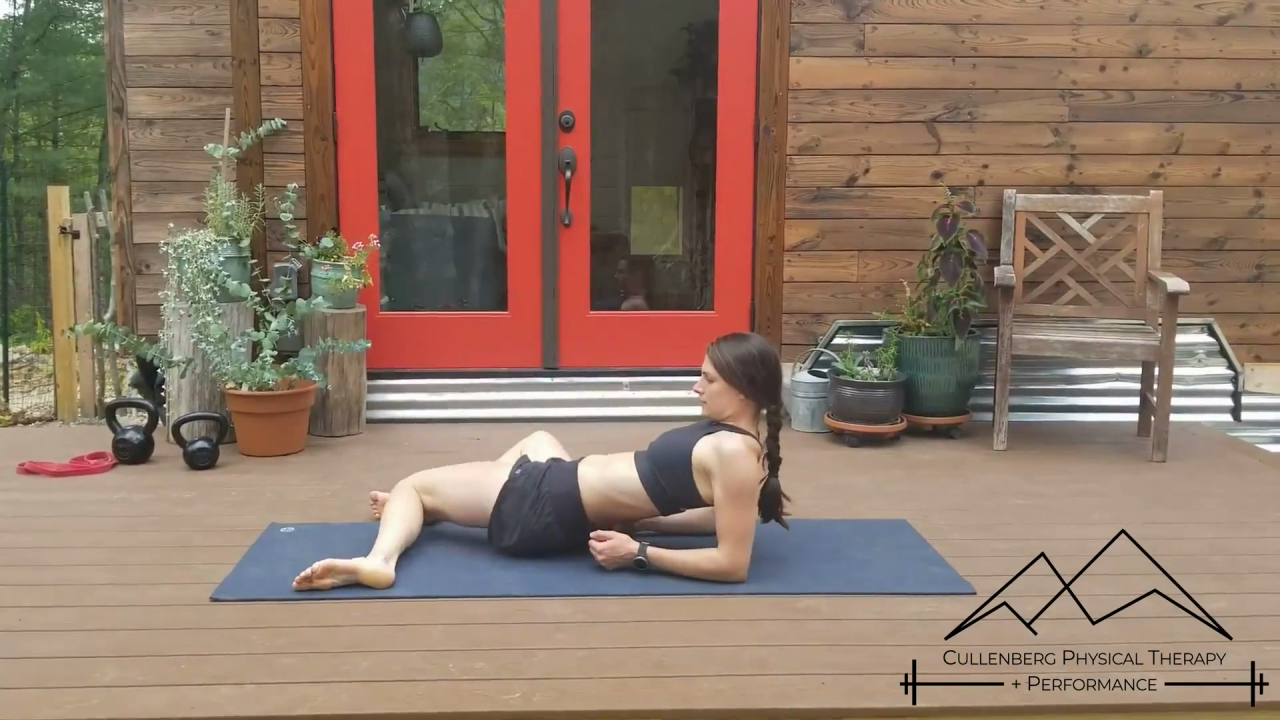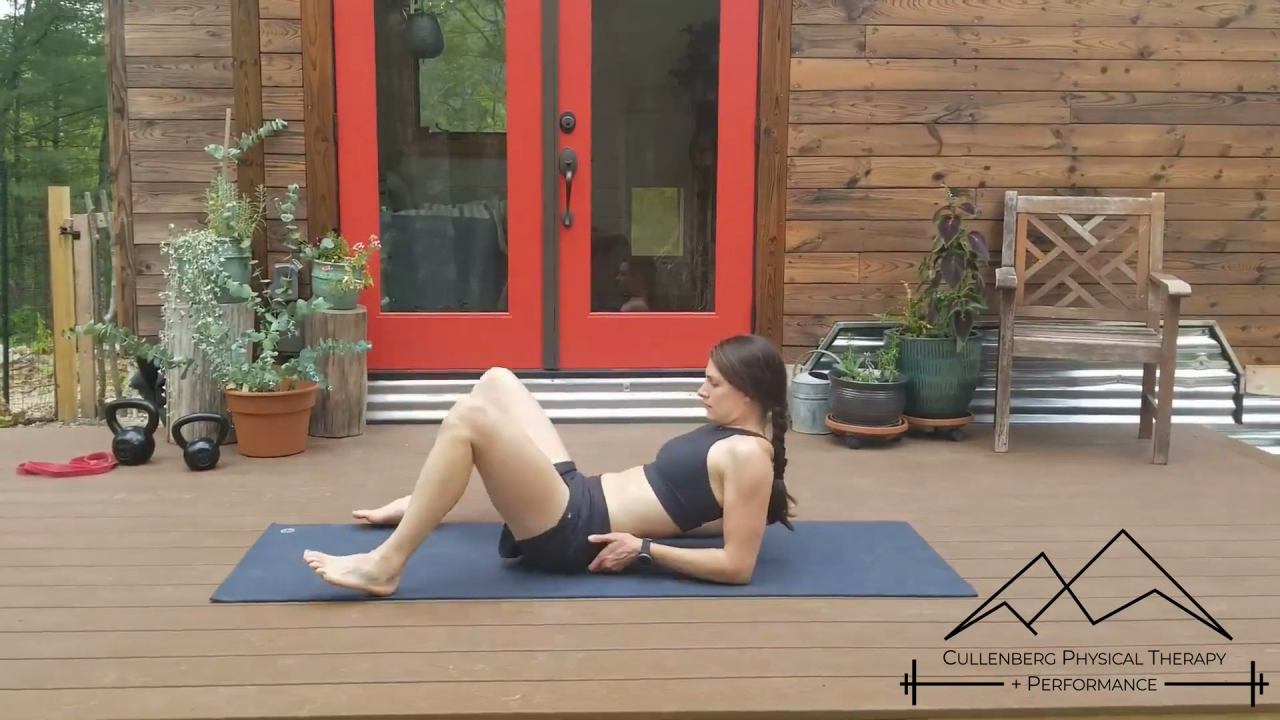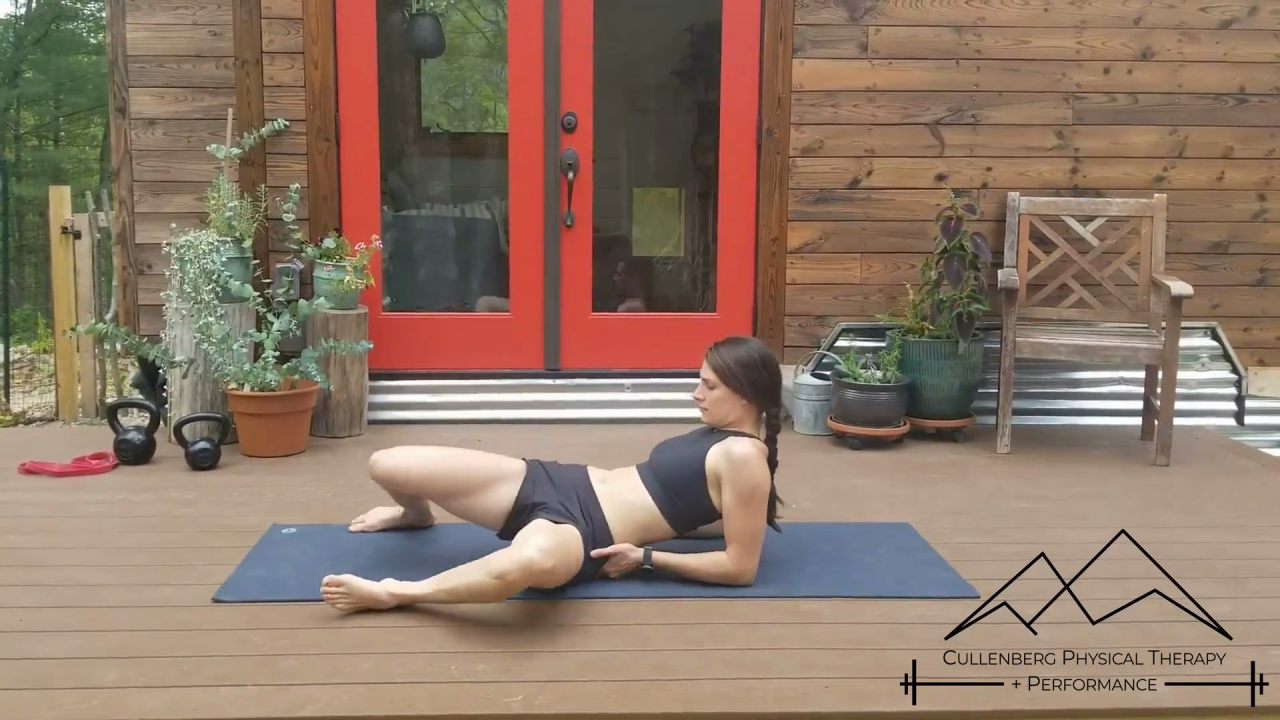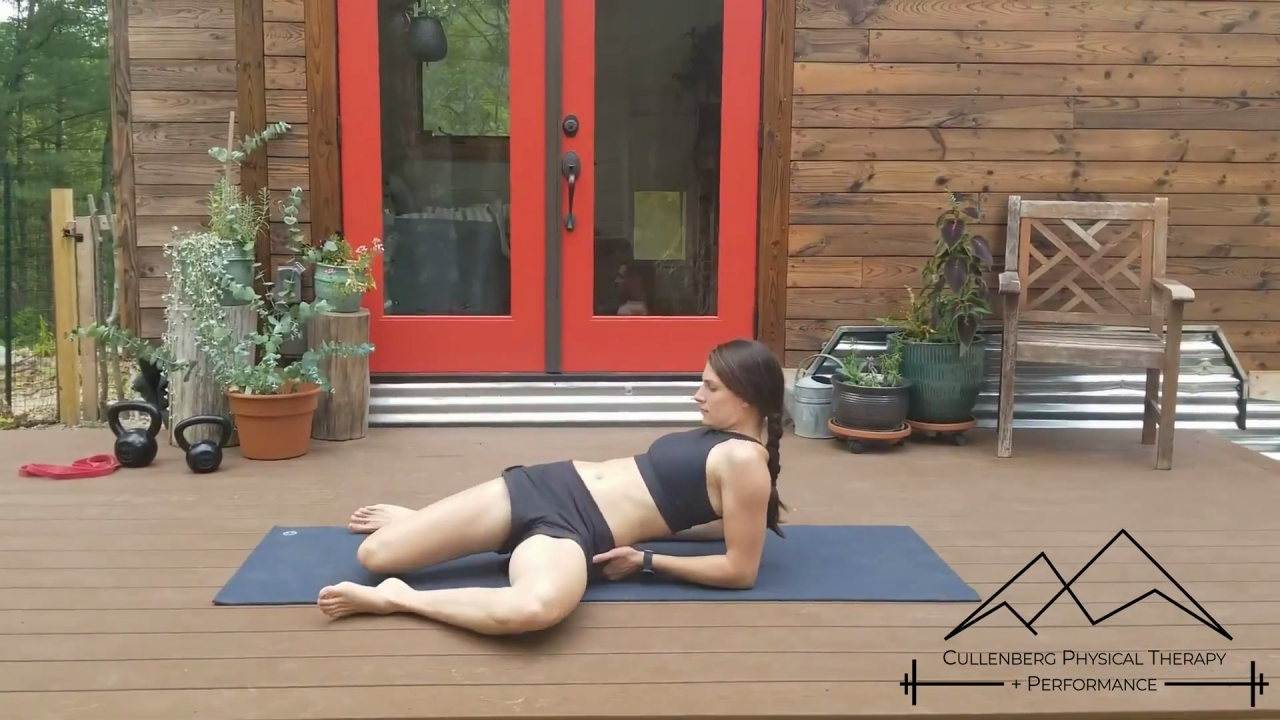
dt=0.7s
person 1, frame 1
left shoulder: (733, 453)
right shoulder: (728, 436)
left elbow: (733, 564)
right elbow: (715, 515)
left wrist: (639, 553)
right wrist: (634, 516)
left knee: (412, 483)
right knee: (536, 440)
right ankle: (438, 505)
person 1, frame 2
left shoulder: (747, 455)
right shoulder: (726, 434)
left elbow: (737, 566)
right elbow: (707, 513)
left wrist: (643, 549)
left hip: (570, 530)
right hip: (574, 494)
left knee: (468, 417)
right knee: (497, 380)
left ankle: (384, 566)
right ankle: (421, 505)
person 1, frame 3
left shoulder: (744, 457)
right shoulder: (717, 435)
left elbow: (741, 568)
right elbow: (700, 510)
left wrist: (646, 557)
left hip: (580, 529)
left knee: (532, 562)
right knee: (385, 465)
left ankle: (396, 593)
right ankle: (416, 513)
person 1, frame 4
left shoulder: (744, 461)
right shoulder: (716, 436)
left elbow: (741, 570)
left wrist: (646, 561)
left hip: (575, 531)
left knee: (533, 608)
left ankle: (395, 598)
right ankle: (411, 521)
